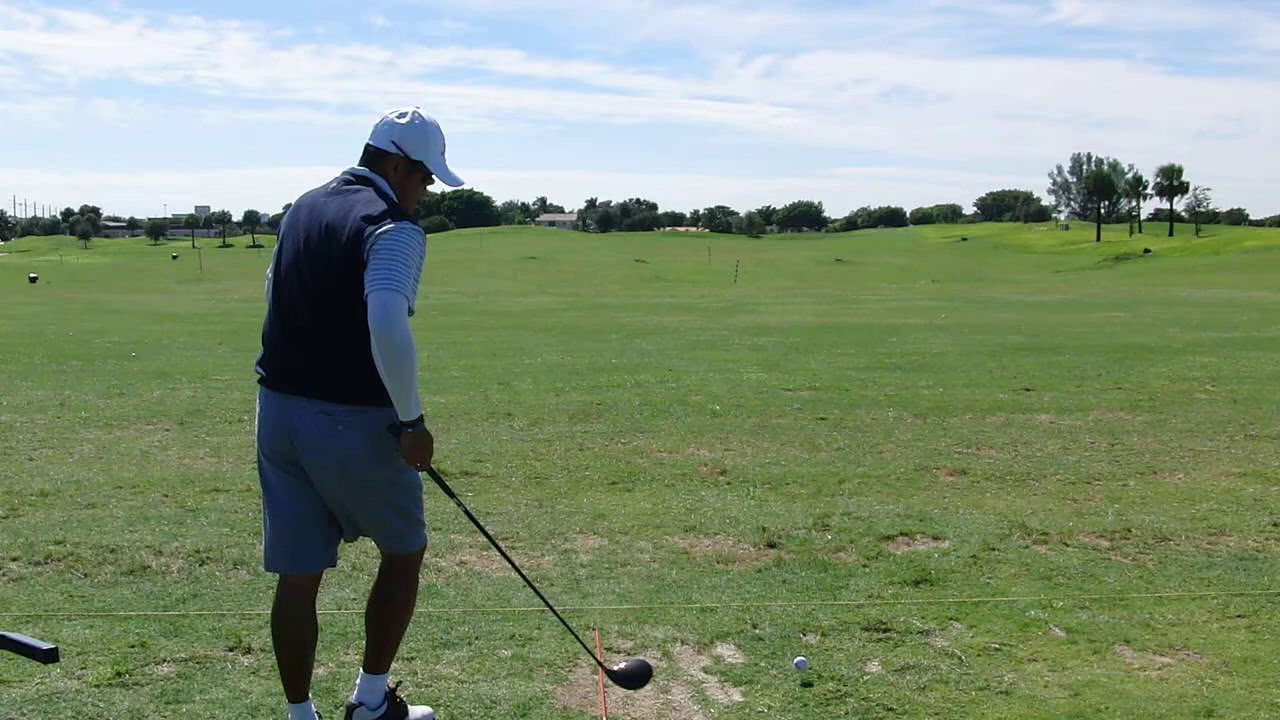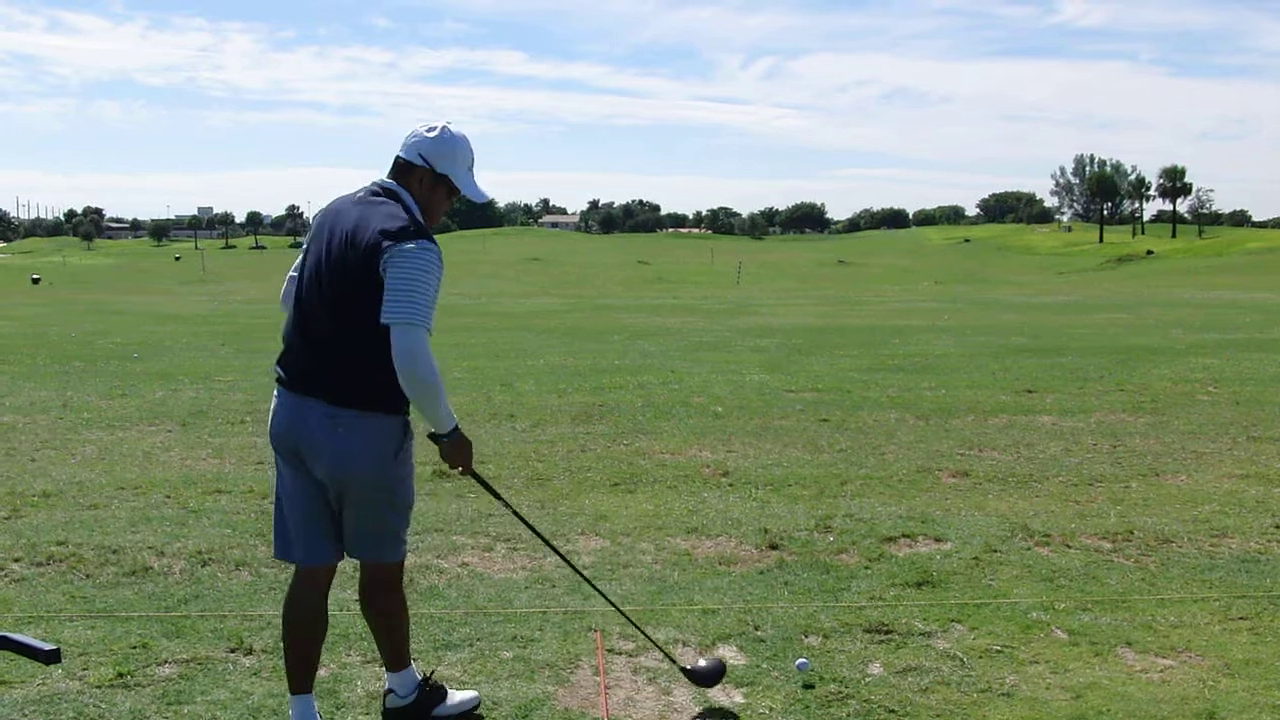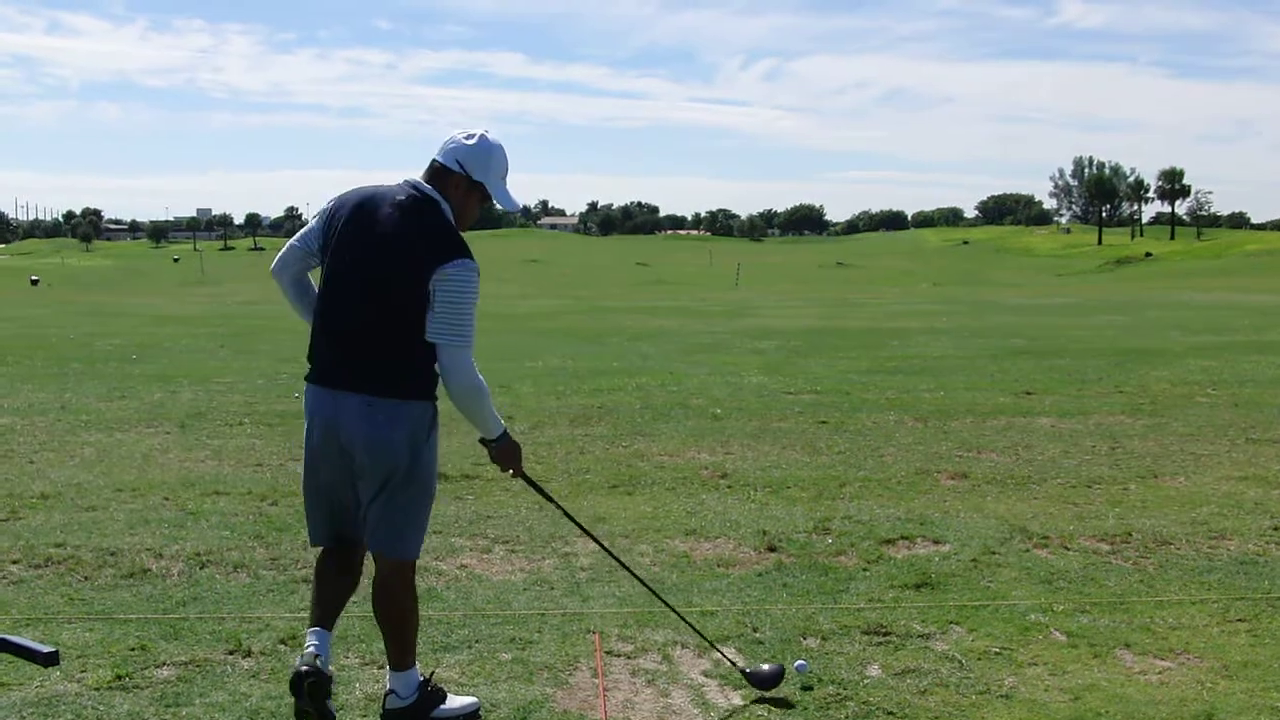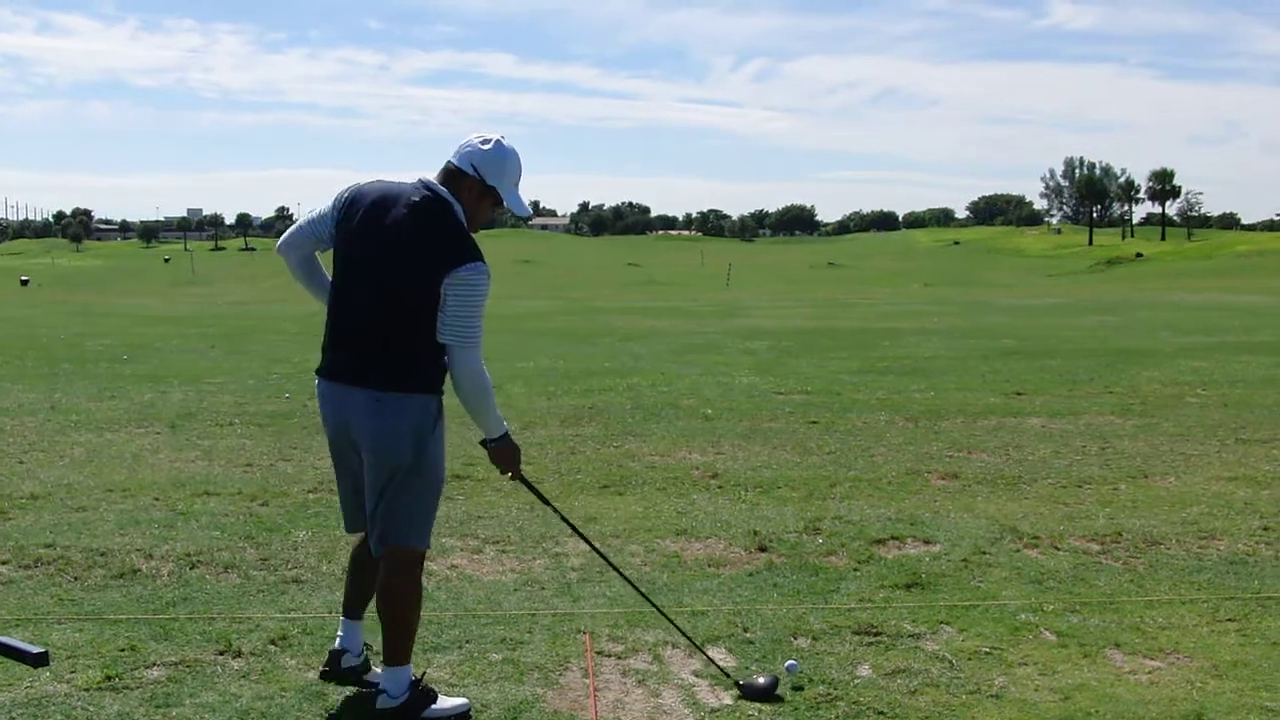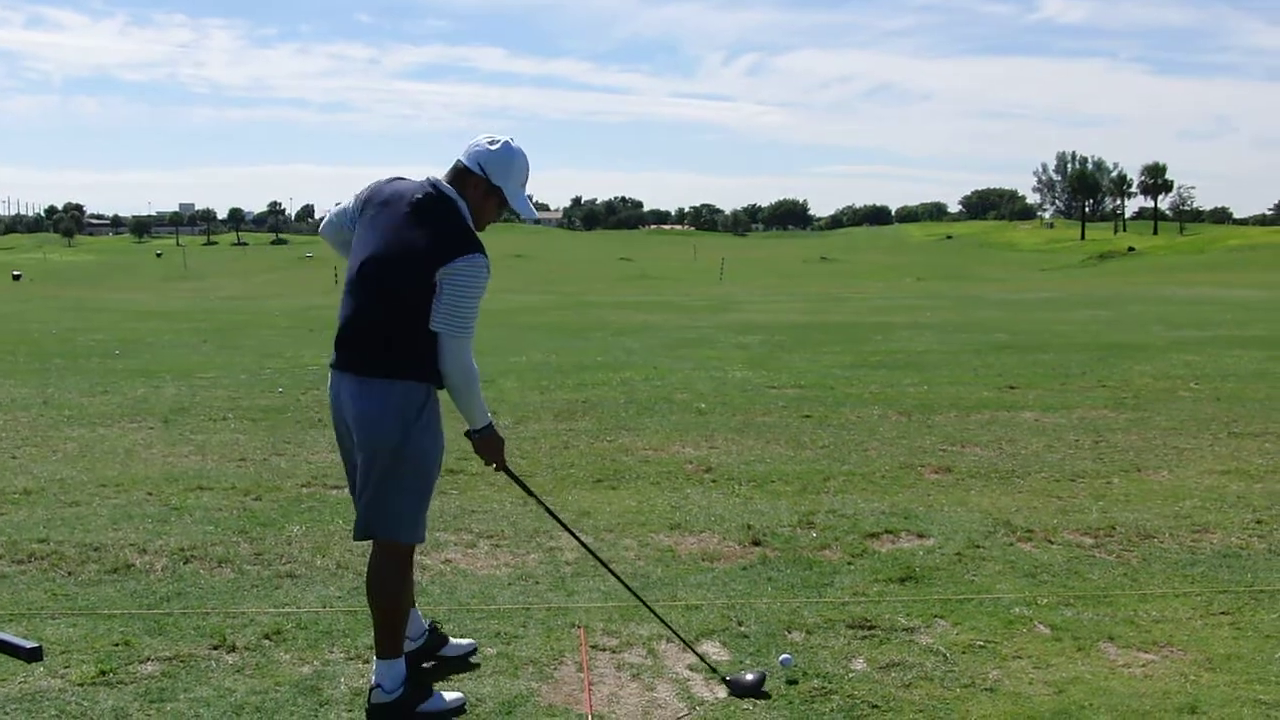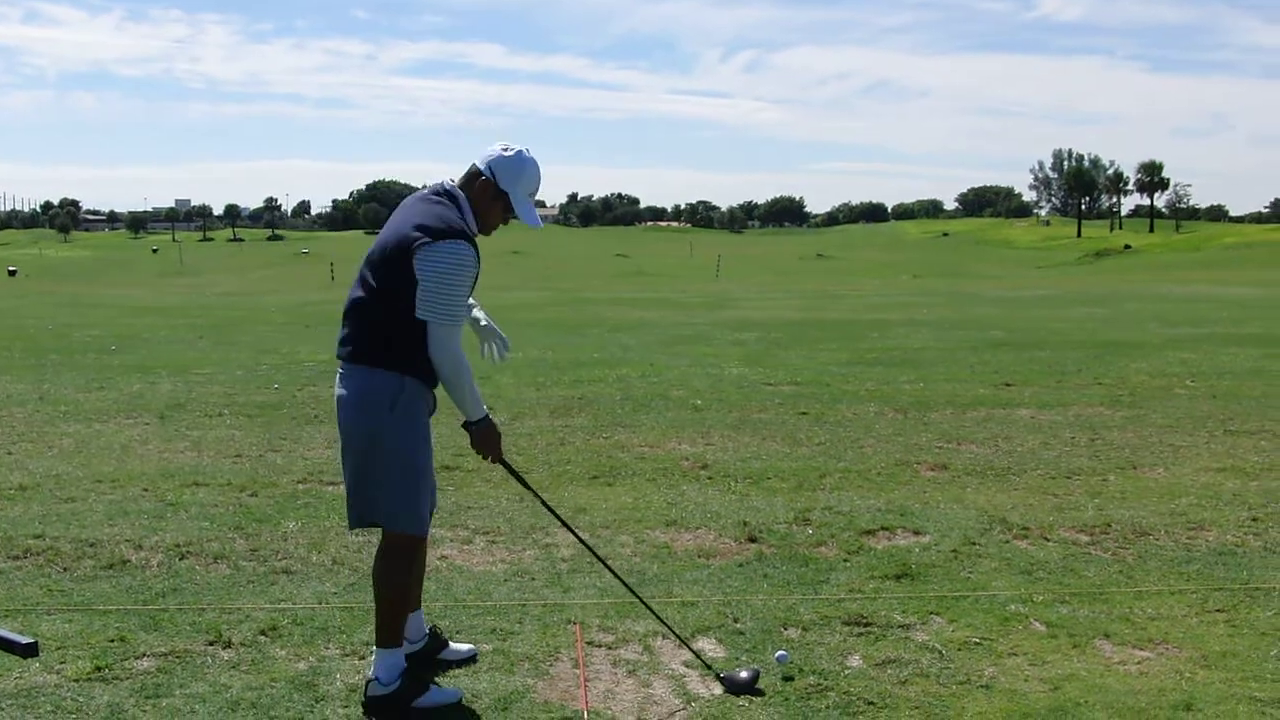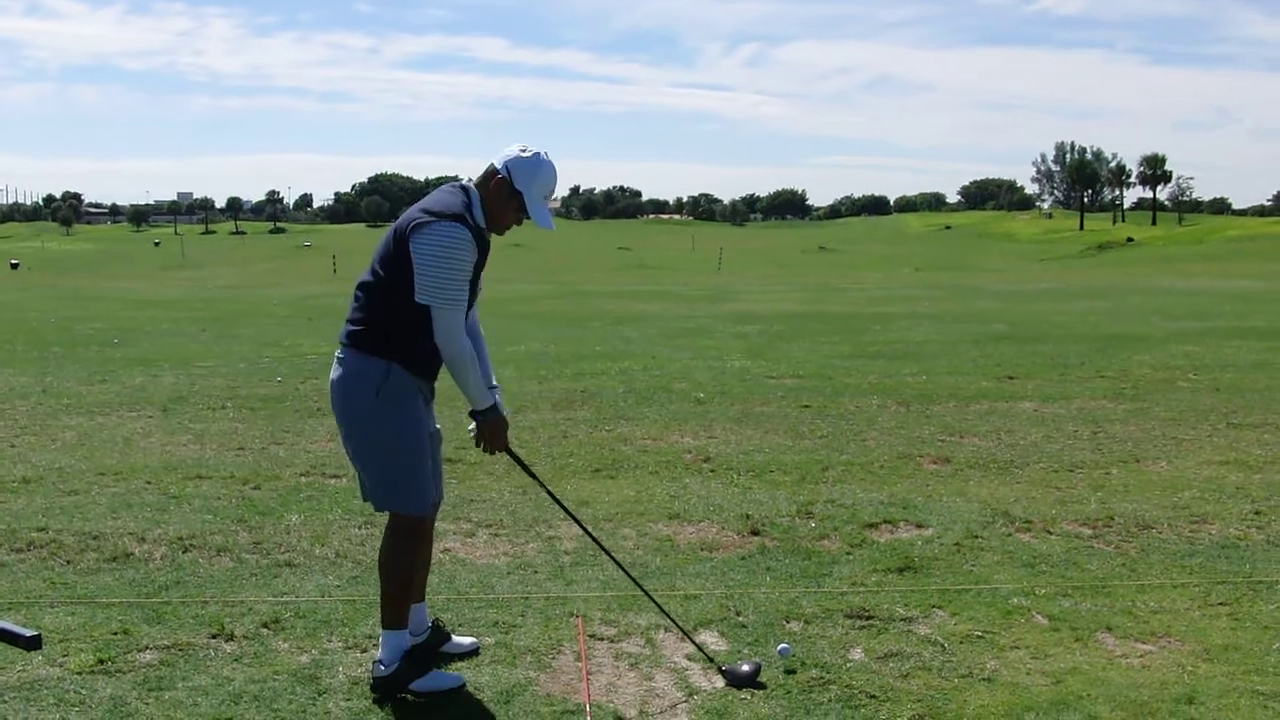
dt=0.2s
person 1, frame 1
left shoulder: (303, 207)
right shoulder: (394, 229)
right elbow: (389, 330)
right wrist: (412, 420)
left hip: (280, 413)
right hip: (354, 422)
left knee: (297, 576)
right knee: (402, 556)
person 1, frame 2
left shoulder: (333, 214)
right shoulder: (412, 245)
left elbow: (292, 297)
right elbow: (410, 359)
right wrist: (447, 430)
left hip: (294, 410)
right hip: (364, 424)
left knee: (311, 570)
right knee: (381, 566)
person 1, frame 3
left shoulder: (350, 203)
right shoulder: (452, 257)
left elbow: (286, 269)
right elbow: (457, 371)
right wrist: (496, 435)
left hip: (326, 398)
right hip: (395, 414)
left knee: (344, 539)
right knee: (394, 556)
left ankle: (315, 656)
person 1, frame 4
left shoulder: (362, 197)
right shoulder: (464, 260)
left elbow: (293, 247)
right elbow: (466, 369)
right wrist: (497, 436)
left hip: (337, 392)
right hip: (401, 406)
left knee: (375, 531)
right knee: (401, 549)
left ankle: (348, 649)
person 1, frame 5
left shoulder: (384, 193)
right shoulder: (464, 253)
left elbow: (333, 229)
right elbow: (454, 359)
right wrist: (481, 428)
left hip: (353, 386)
right hip: (398, 397)
left knee: (396, 528)
right knee: (394, 538)
left ankle: (413, 638)
person 1, frame 6
left shoulder: (428, 205)
right shoulder: (449, 242)
right elbow: (444, 350)
left wrist: (477, 318)
right wrist: (477, 419)
left hip: (379, 385)
right hip: (386, 390)
left knee: (412, 521)
right knee: (403, 529)
left ankle: (414, 638)
person 1, frame 7
left shoulder: (467, 225)
right shoulder: (447, 230)
left elbow: (463, 321)
right elbow: (447, 334)
left wrist: (489, 391)
right wrist: (484, 408)
left hip: (405, 379)
right hip: (376, 378)
left knee: (423, 507)
right knee: (408, 513)
left ankle: (417, 630)
right ankle: (393, 660)
